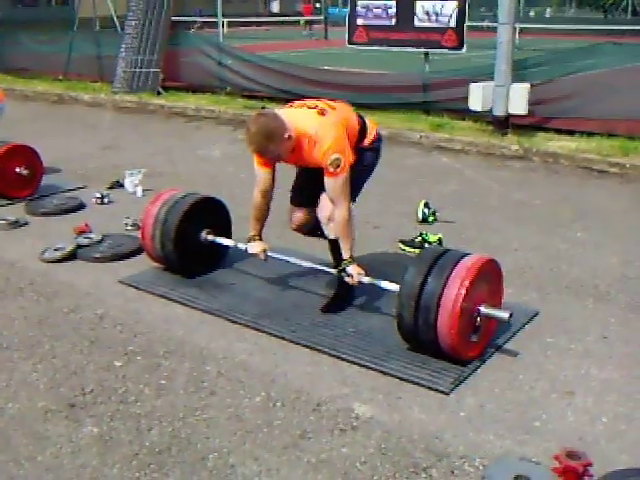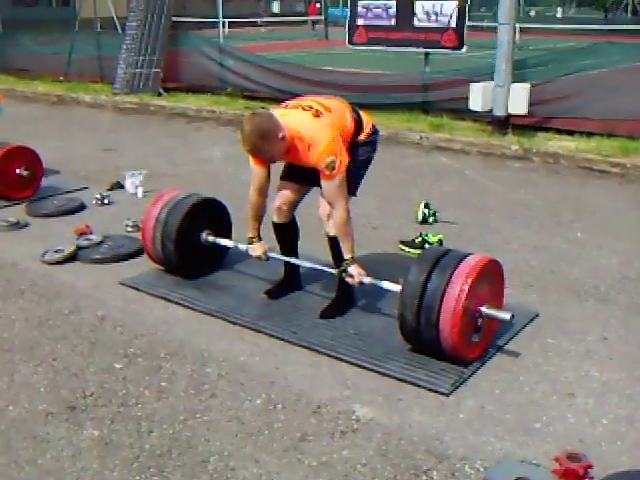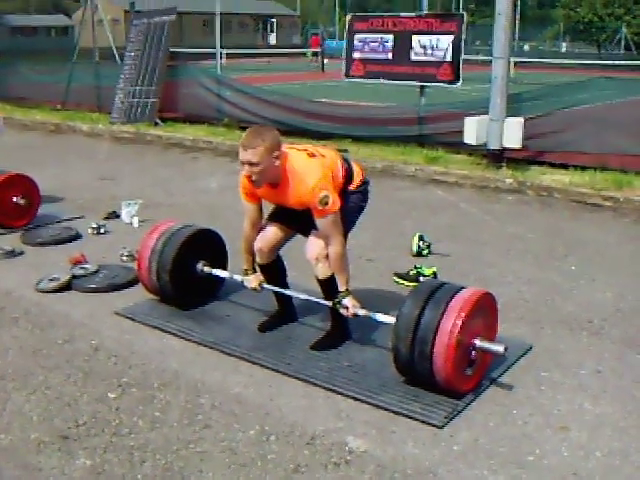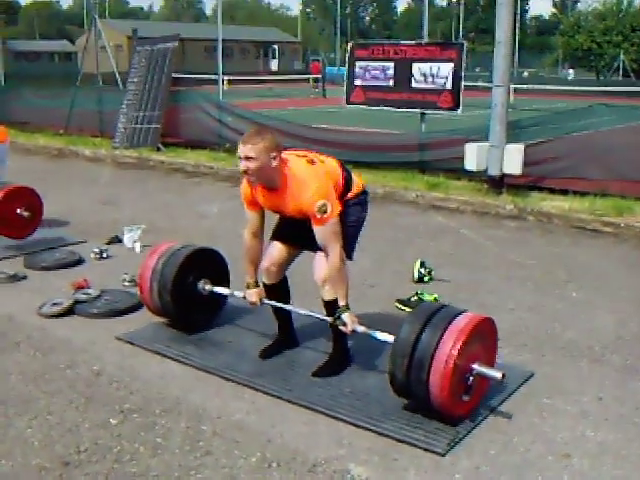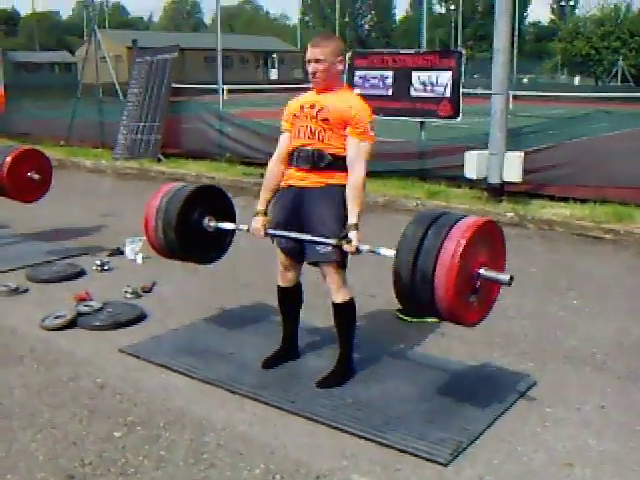
dt=1s
person 1, frame 1
left shoulder: (325, 140)
right shoulder: (268, 136)
left elbow: (341, 206)
right elbow: (263, 192)
left wrist: (349, 261)
right wrist: (255, 237)
left hip: (361, 145)
right hip: (315, 155)
left knee: (327, 213)
right knee: (299, 221)
left ankle: (345, 286)
right ankle: (341, 243)
person 1, frame 2
left shoulder: (320, 141)
right shoulder: (263, 136)
left elbow: (339, 207)
right elbow: (258, 191)
left wrist: (350, 261)
right wrist: (254, 238)
left hip: (357, 138)
left knee: (327, 211)
right knee: (282, 205)
left ankle: (345, 291)
right ankle: (291, 276)
person 1, frame 3
left shoulder: (311, 179)
right shoulder: (249, 177)
left elbow: (335, 242)
right elbow: (252, 225)
left wrist: (344, 293)
right wrist: (249, 270)
left hip: (347, 190)
left knee: (316, 252)
right knee: (263, 246)
left ankle: (340, 326)
right ankle: (286, 309)
person 1, frame 4
left shoulder: (310, 187)
right shoulder: (250, 184)
left elbow: (333, 252)
right elbow: (253, 234)
left wrist: (344, 308)
right wrist: (251, 283)
left hip: (346, 201)
left knee: (323, 275)
right knee: (270, 266)
left ankle: (340, 352)
right ankle: (286, 335)
person 1, frame 5
left shoulder: (354, 107)
right shoulder: (297, 103)
left elbow: (357, 169)
right elbow: (279, 159)
left wrist: (353, 224)
right wrist: (261, 209)
left hip: (328, 193)
right hip: (291, 191)
left knee: (333, 277)
right knee: (286, 270)
left ankle: (346, 361)
right ankle: (289, 344)
